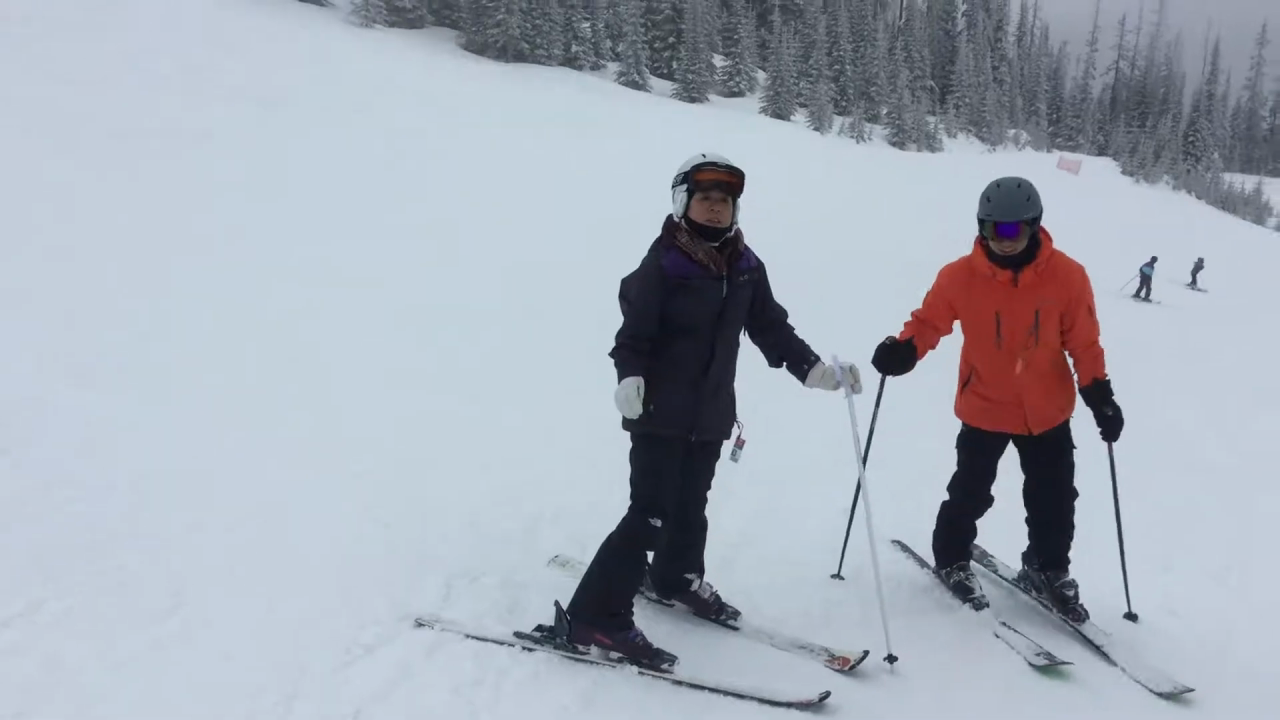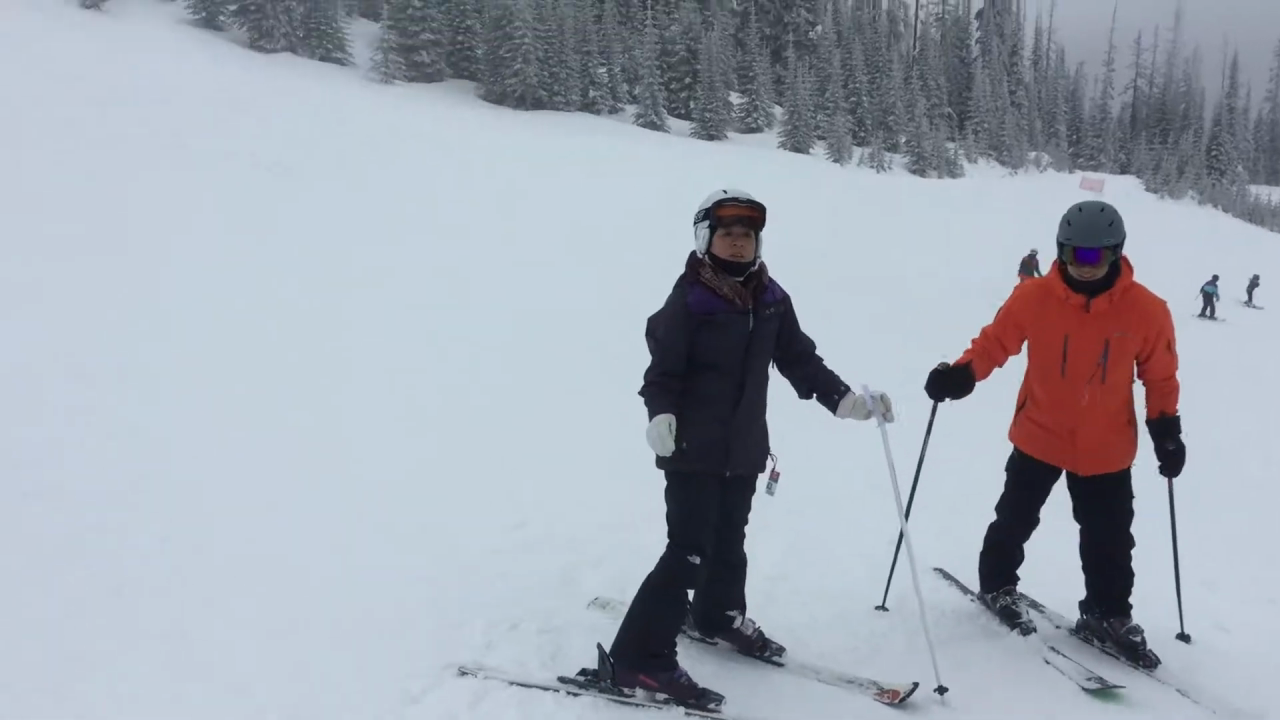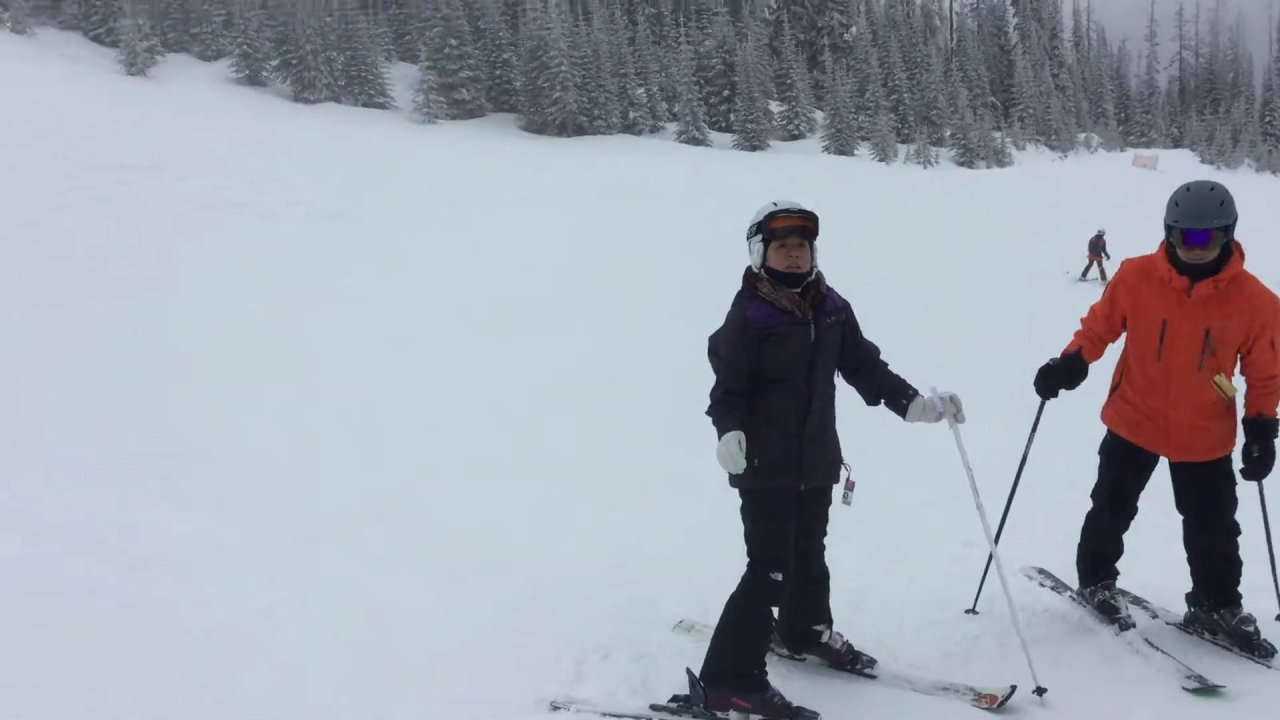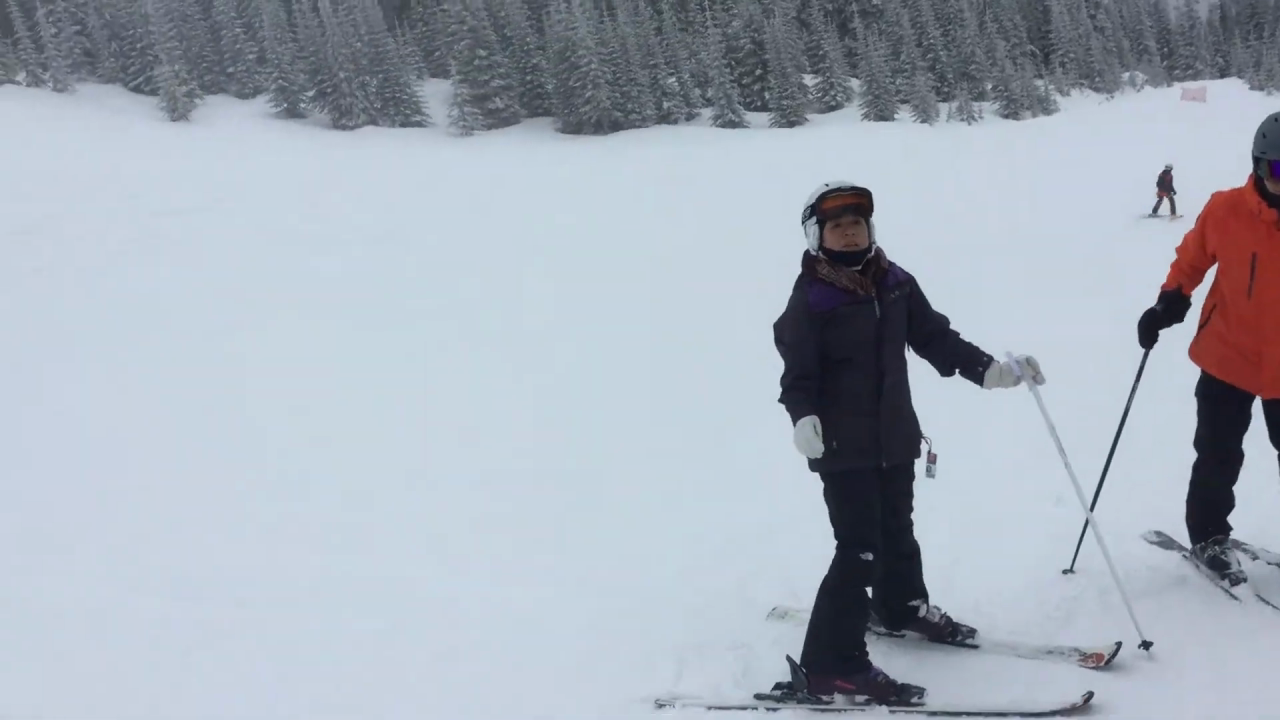
dt=0.2s
person 1, frame 1
left shoulder: (745, 267)
right shoulder: (662, 264)
left elbow: (770, 327)
right elbow: (634, 332)
left wrist: (814, 369)
right wrist: (630, 377)
left hip: (710, 412)
right hip: (659, 411)
left knee: (691, 505)
right knee: (651, 514)
left ankle: (677, 576)
right ankle: (597, 617)
person 1, frame 2
left shoulder: (771, 300)
right shoulder: (688, 300)
left elbow: (800, 359)
right elbow: (663, 369)
left wrist: (845, 399)
right wrist: (661, 414)
left hip: (743, 447)
right hip: (692, 447)
left knee: (728, 541)
right knee: (689, 553)
left ankle: (720, 614)
right ankle: (640, 658)
person 1, frame 3
left shoulder: (831, 309)
right shoulder: (747, 315)
left elbow: (865, 366)
right elbow: (728, 387)
left wrist: (915, 403)
right wrist: (730, 432)
left hip: (816, 459)
right hip: (763, 462)
left knee: (810, 554)
right knee: (771, 569)
left ankle: (806, 629)
person 1, frame 4
left shoulder: (894, 283)
right shoulder: (809, 299)
left elbow: (936, 337)
right elbow: (798, 372)
left wrist: (990, 369)
right wrist: (804, 417)
left hip: (895, 435)
right hip: (843, 443)
left knee: (897, 532)
right knee: (860, 550)
left ankle: (902, 606)
right ankle: (832, 663)
person 2, frame 1
left shoulder: (1067, 276)
right shoulder: (960, 276)
left elbow: (1084, 341)
right elbow: (929, 321)
left wrist: (1098, 393)
right wrist: (902, 349)
left hip: (1048, 409)
right hip: (985, 406)
left knee: (1055, 495)
right knee: (970, 493)
left ankle: (1048, 569)
right ankle: (951, 560)
person 2, frame 2
left shoulder: (1147, 310)
right shoulder: (1033, 297)
left elbow: (1160, 375)
right elbow: (994, 343)
left wrist: (1165, 428)
right wrist: (960, 375)
left hip: (1106, 447)
right hip: (1039, 436)
left knee: (1110, 538)
right knee: (1015, 519)
left ankle: (1108, 613)
right ankle: (997, 586)
person 2, frame 3
right shoulder: (1138, 277)
right elbow: (1101, 323)
right wrist: (1072, 364)
left hip: (1206, 435)
right hip: (1136, 421)
left knee: (1213, 528)
right knee: (1112, 510)
left ankle: (1217, 605)
right ankle: (1097, 581)
person 2, frame 4
right shoulder: (1226, 210)
right elbow: (1193, 257)
right wrist: (1171, 301)
right hip: (1227, 359)
right knee: (1218, 457)
right ankle: (1208, 535)
